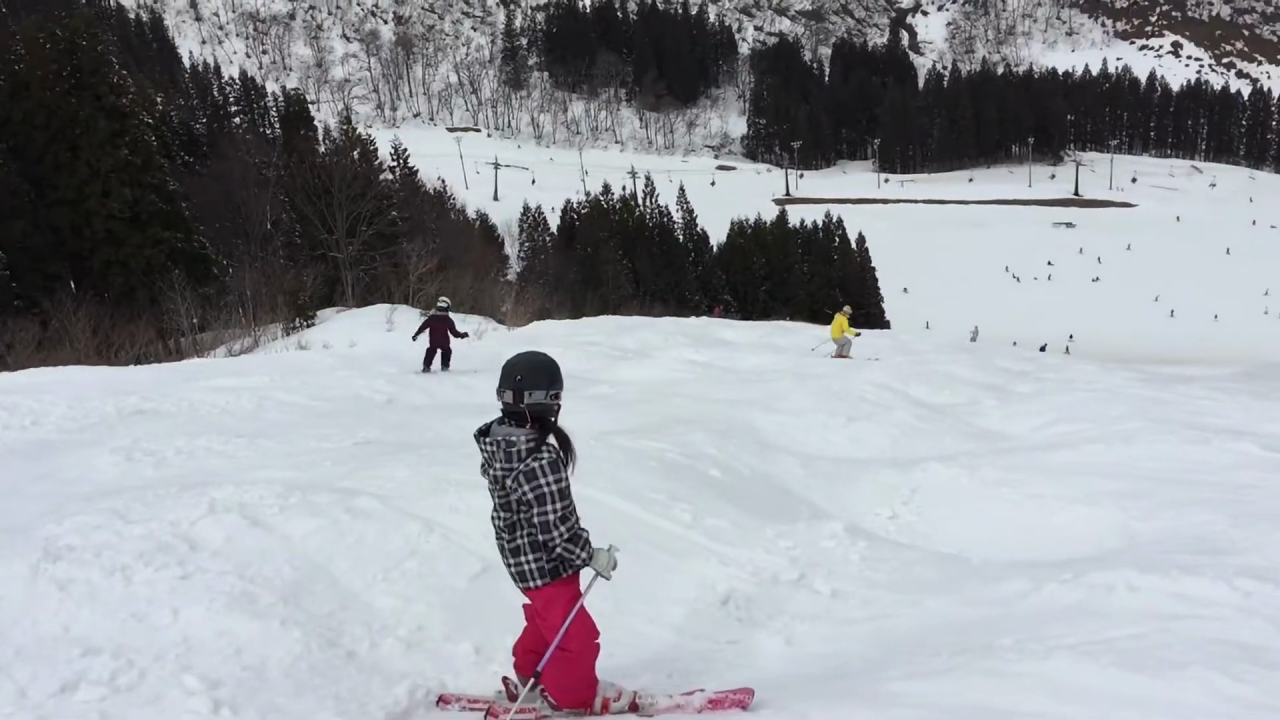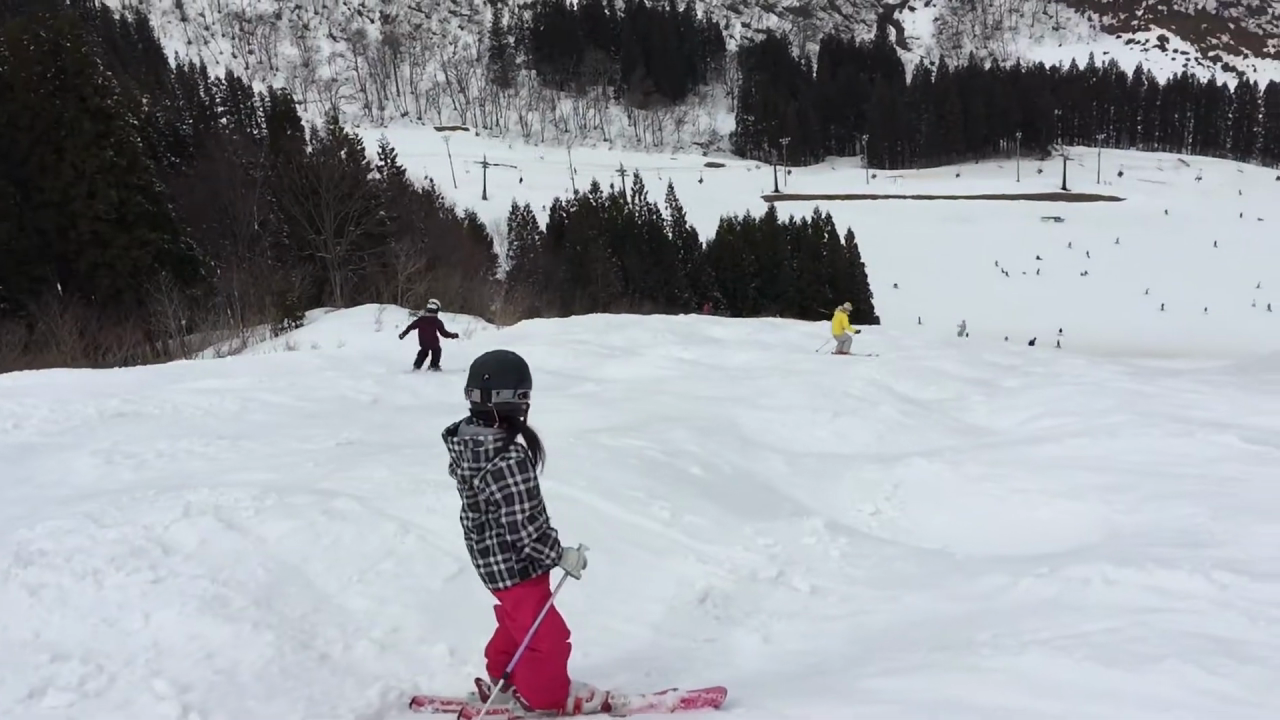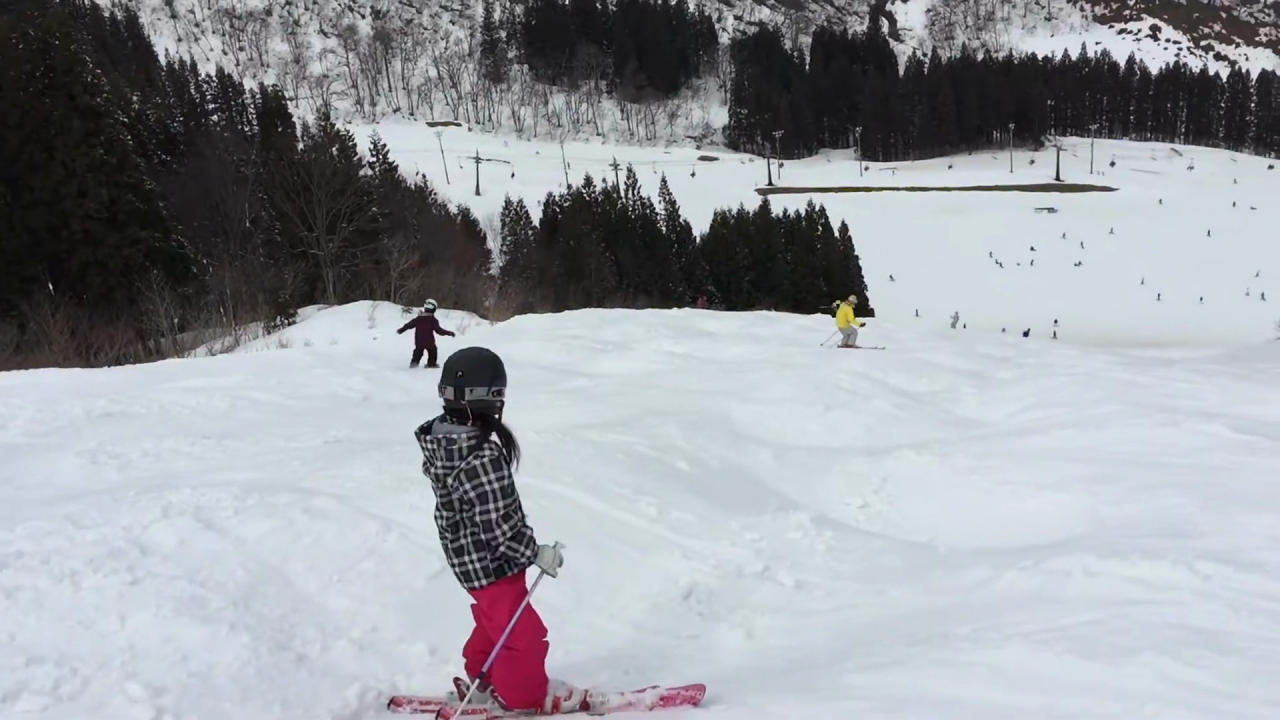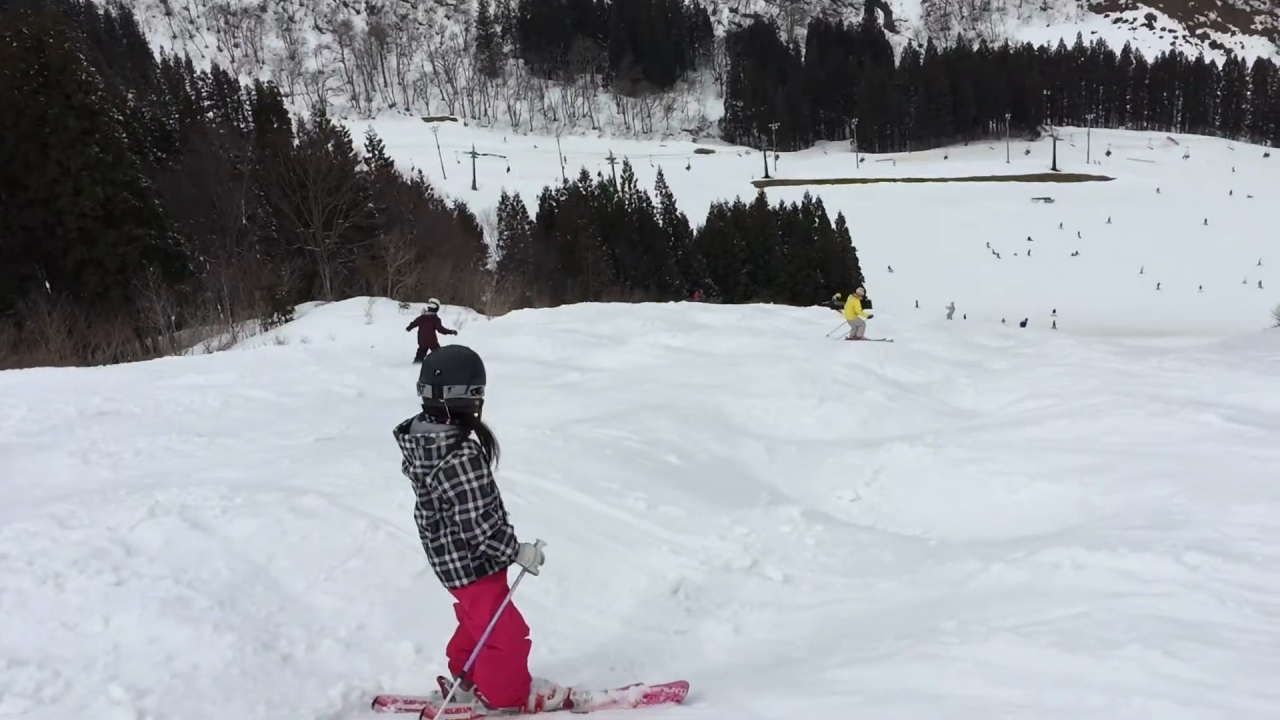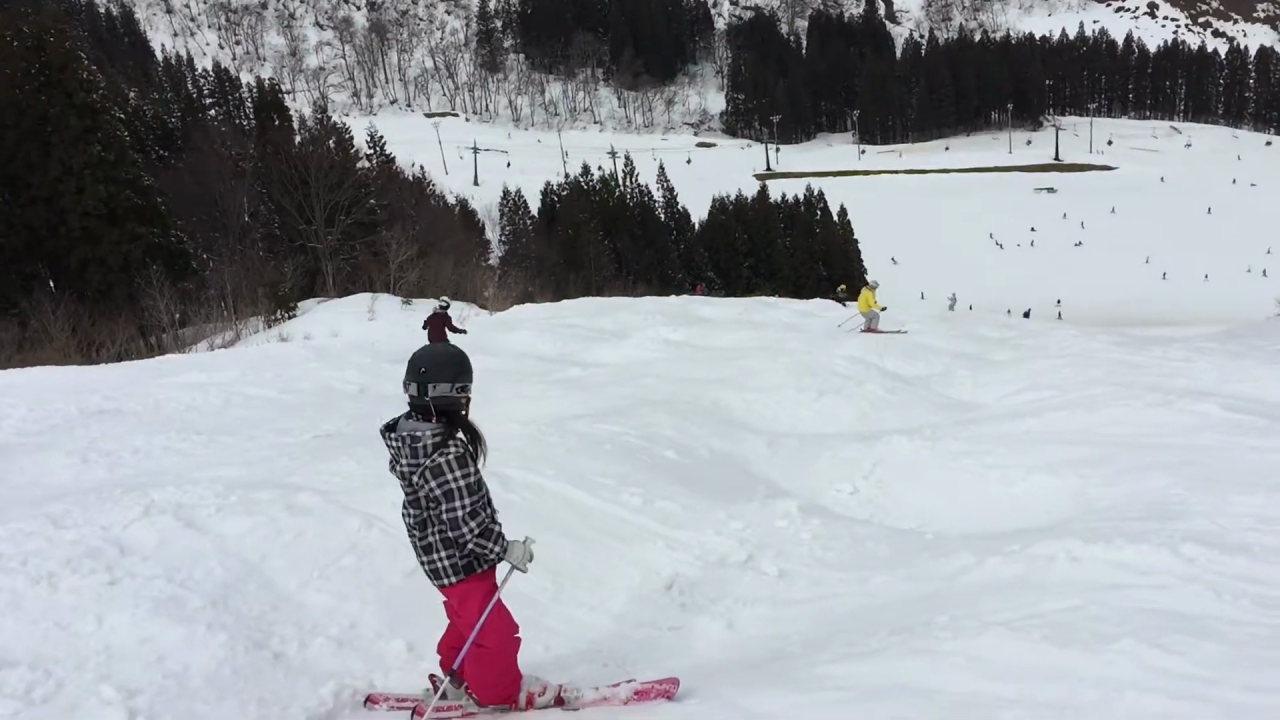
dt=0.1s
person 1, frame 1
left shoulder: (498, 439)
right shoulder: (540, 460)
right elbow: (556, 528)
right wrist: (591, 555)
left hip: (522, 559)
right hip: (546, 564)
left knee: (546, 621)
right knee: (574, 633)
left ankle: (531, 681)
right ankle: (573, 695)
person 1, frame 2
left shoulder: (466, 439)
right shoulder: (509, 460)
right elbow: (524, 528)
right wrist: (561, 555)
left hip: (493, 560)
right hip: (516, 565)
left knee: (517, 622)
right knee: (545, 634)
left ankle: (504, 683)
right ankle: (546, 695)
person 1, frame 3
left shoulder: (442, 436)
right shoulder: (482, 458)
right elbow: (499, 527)
right wrist: (537, 552)
left hip: (469, 559)
right hip: (492, 564)
left knee: (494, 622)
right knee: (523, 632)
left ankle: (484, 683)
right ankle: (524, 695)
person 1, frame 4
left shoulder: (421, 435)
right shoulder: (461, 457)
right elbow: (478, 525)
right wrist: (518, 551)
left hip: (452, 559)
right hip: (473, 563)
left knee: (477, 621)
right knee: (504, 631)
left ankle: (468, 682)
right ankle: (507, 693)
person 1, frame 5
left shoulder: (409, 433)
right shoulder: (448, 455)
right elbow: (466, 524)
right wrist: (506, 548)
left hip: (441, 558)
right hip: (462, 561)
left knee: (466, 619)
right knee: (494, 629)
left ankle: (459, 680)
right ankle: (498, 691)
